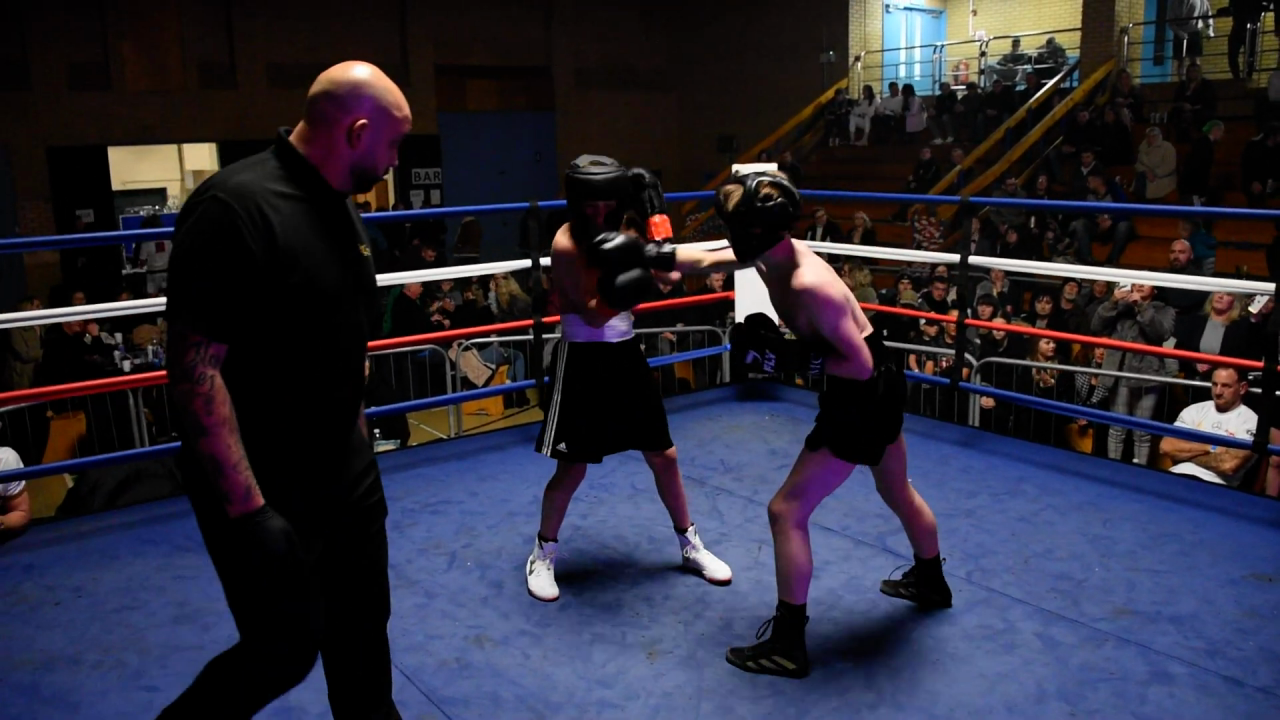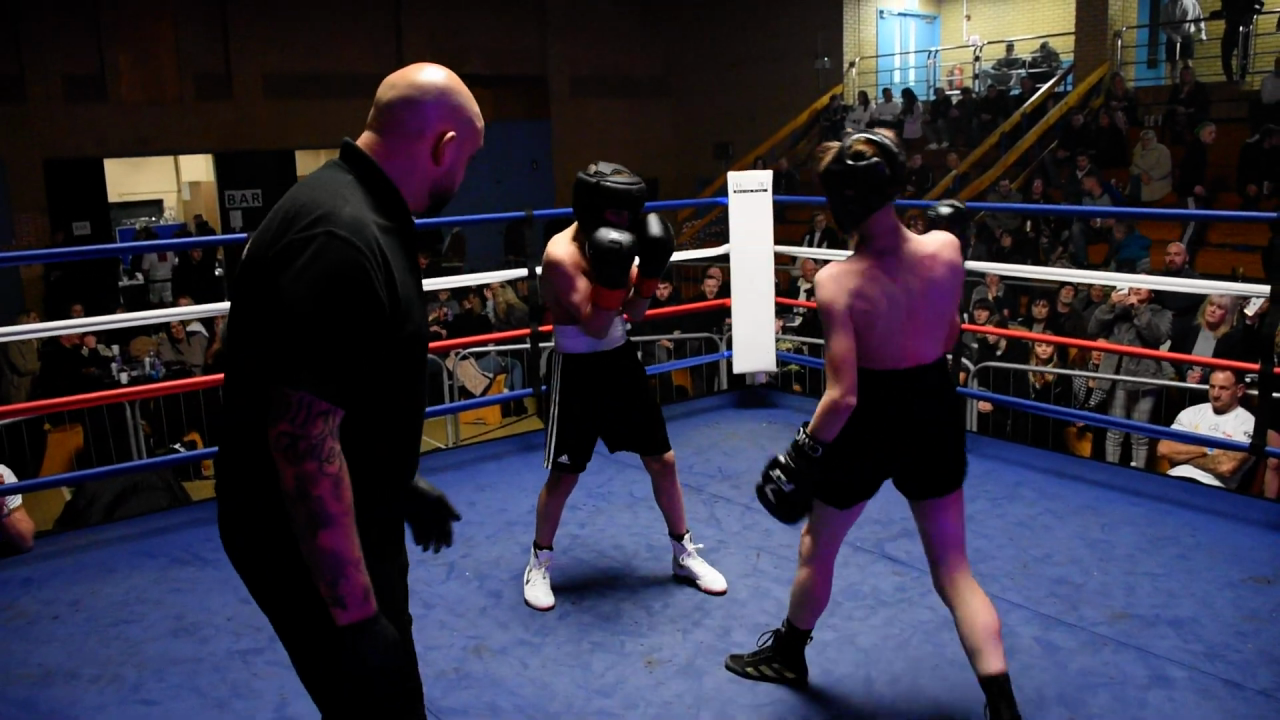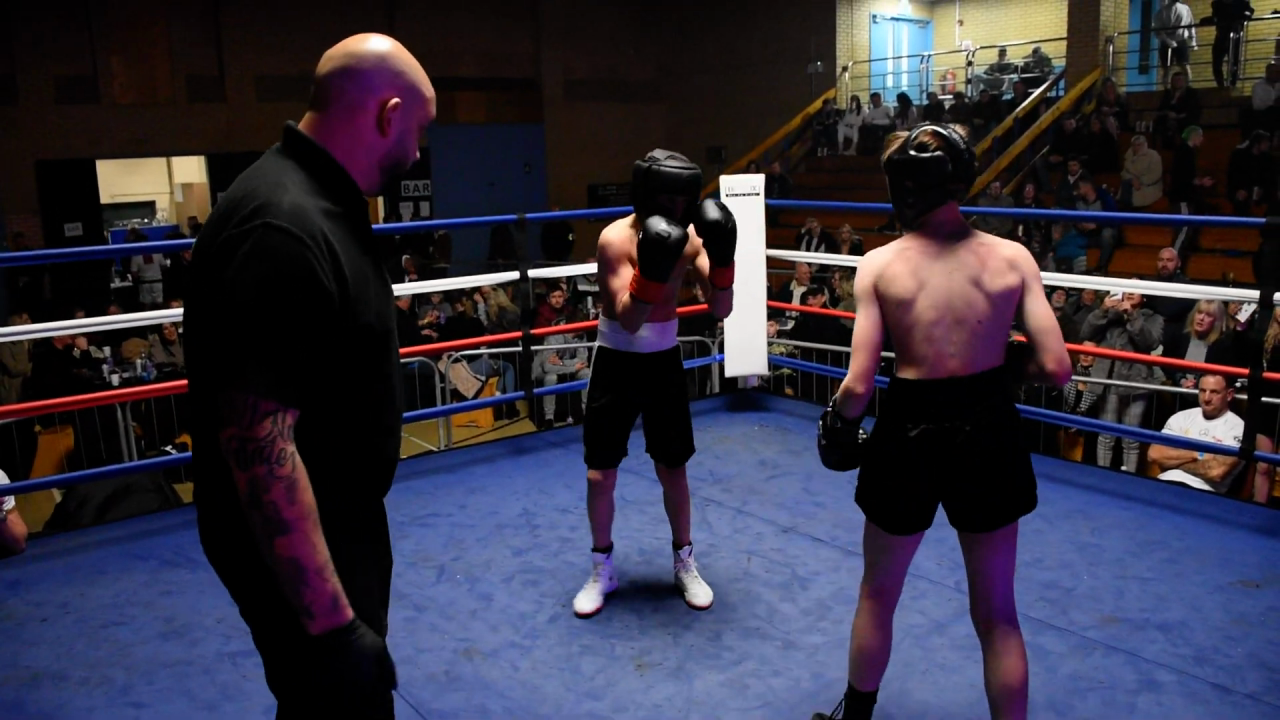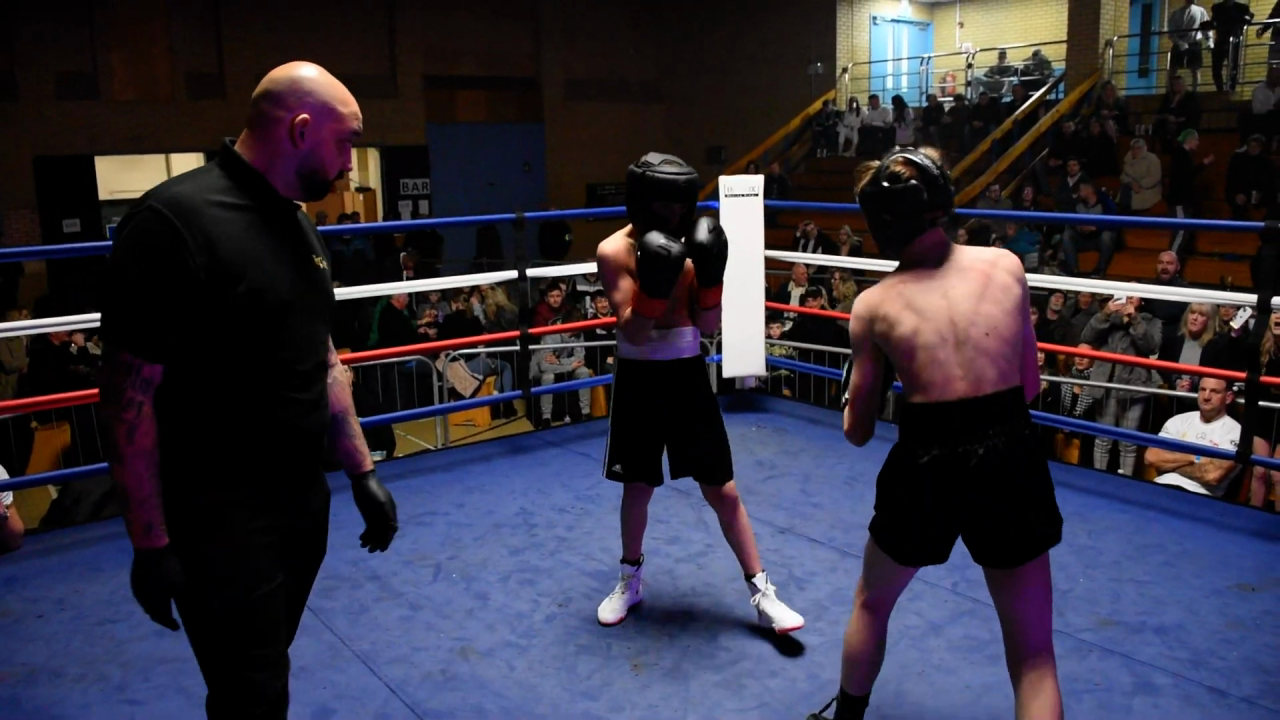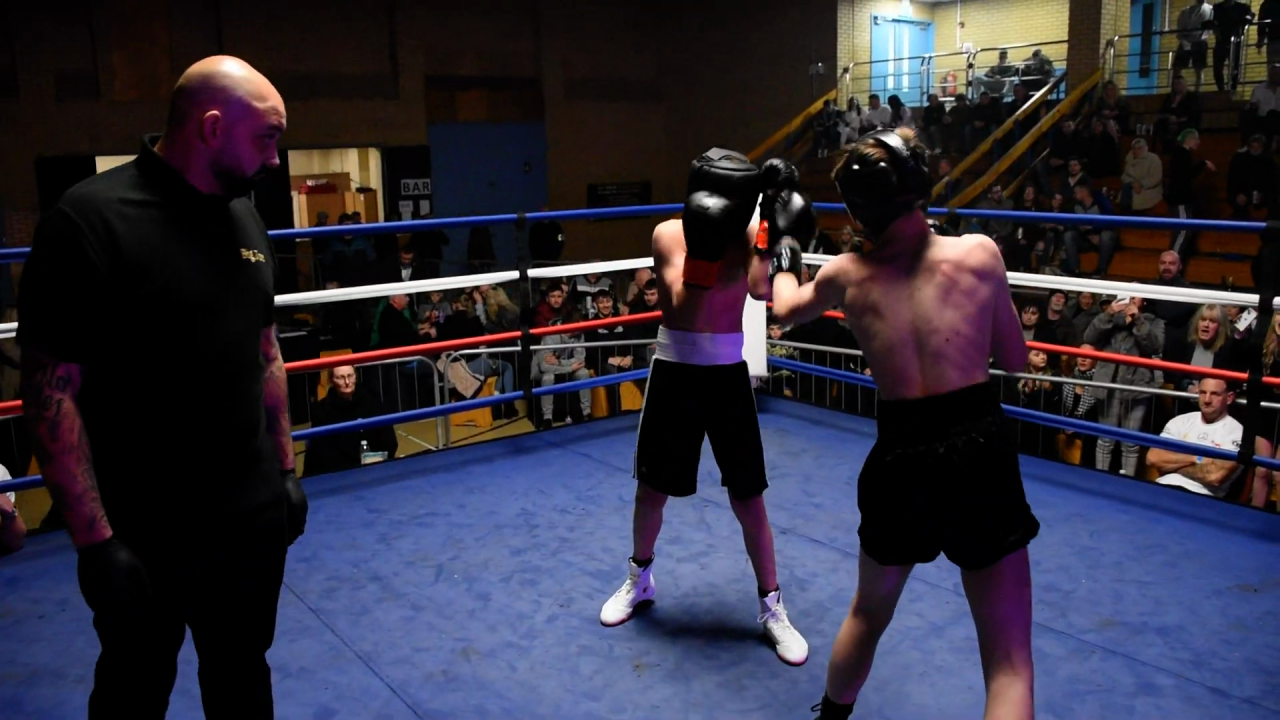
dt=0.5s
person 1, frame 1
left shoulder: (338, 209)
right shoulder: (236, 208)
right elbow: (196, 367)
left wrist: (359, 448)
right wrist: (247, 508)
left hip: (338, 464)
right hip: (259, 481)
left knee: (362, 623)
right knee: (284, 647)
person 1, frame 2
left shoulder: (362, 217)
right shoulder: (339, 238)
right elbow: (302, 436)
left wrist: (402, 487)
right wrist: (353, 614)
left hip: (357, 514)
right hip: (307, 536)
person 1, frame 3
left shoulder: (325, 210)
right shoulder: (281, 232)
right elbow: (258, 446)
right wrist: (330, 623)
left hip: (337, 522)
right hip: (302, 545)
person 1, frame 4
left shoulder: (294, 224)
right shoulder: (177, 220)
right elbow: (130, 391)
left wrist: (363, 472)
right wrist: (153, 545)
left hip: (299, 501)
right hip: (219, 513)
person 1, frame 5
left shoulder: (243, 217)
right shoulder: (92, 220)
right elbow: (50, 392)
left wrist: (286, 467)
right wrist: (95, 539)
left hip: (252, 502)
right hip: (146, 516)
person 2, frame 1
left shoulder: (806, 283)
right shoulder: (777, 253)
left elbow: (861, 366)
right elbow: (709, 261)
left wrist: (788, 356)
right wrist: (647, 253)
left hip: (865, 395)
right hip: (882, 388)
left knee: (787, 510)
right knee: (896, 490)
left ankle: (789, 642)
right ankle: (930, 581)
person 2, frame 2
left shoulder: (839, 282)
right shoulder: (945, 250)
left elbow: (843, 396)
right elbow: (947, 338)
left wrist: (798, 455)
left hip: (871, 424)
right hip: (934, 416)
left knee: (818, 548)
right knee: (955, 573)
left ankle: (787, 654)
person 2, frame 3
left shoulder: (880, 266)
right shoulder: (1012, 258)
left elbow: (858, 386)
right elbow: (1055, 369)
left wrist: (838, 422)
right wrist: (998, 365)
left hip: (910, 438)
right hip: (988, 437)
left knee: (878, 593)
right knee: (995, 612)
person 2, frame 4
left shoulder: (875, 305)
right shoulder: (1004, 266)
left elbow: (858, 430)
right elbow: (1030, 387)
left wrist: (851, 394)
left hip: (924, 465)
right hip: (1008, 461)
left knee: (872, 602)
right knee: (1032, 657)
person 2, frame 5
left shoulder: (847, 277)
right shoulder: (978, 256)
left elbow: (787, 307)
right elbow: (1016, 357)
left wrist: (785, 256)
left hip: (899, 465)
right hip: (980, 458)
left knee: (869, 614)
right knee: (1008, 666)
person 3, frame 1
left shoulder: (623, 226)
right shoulder: (565, 245)
right elbow: (594, 316)
left wrist: (654, 213)
left hip: (625, 352)
right hip: (581, 360)
left knee: (664, 455)
right knee: (571, 468)
left ankle: (691, 545)
right ankle: (543, 554)
person 3, frame 2
left shoulder: (617, 241)
right shoulder: (561, 254)
left elbow: (634, 315)
right elbow: (595, 327)
left wrist: (650, 270)
right wrist: (607, 277)
left hip: (620, 356)
right hip: (577, 366)
left knee: (662, 460)
right knee: (564, 474)
left ankle: (684, 553)
right ankle: (539, 563)
person 3, frame 3
left shoulder: (689, 237)
right shoulder: (615, 240)
left elbow: (722, 308)
right elbow: (628, 319)
left wrist: (723, 255)
right wrist: (651, 269)
left hip: (664, 363)
right hip: (616, 364)
left knee: (673, 472)
right knee: (601, 476)
left ankle: (684, 563)
right ankle: (602, 567)
person 3, frame 4
left shoulder: (693, 242)
right shoulder: (614, 251)
left elbow: (707, 326)
right elbow: (634, 334)
left wrist: (709, 274)
right wrist: (654, 284)
left hip: (687, 375)
right hip: (639, 378)
left knee: (723, 491)
right knee: (636, 489)
left ankle: (761, 592)
right ankle: (629, 580)
person 3, frame 5
left shoulder: (749, 233)
right shoulder: (670, 236)
left elbow: (761, 289)
right elbow: (687, 315)
right wrist: (703, 251)
left hip: (728, 378)
right hip: (675, 377)
left knee: (750, 500)
right knee: (653, 491)
left ankle: (772, 609)
right ankle: (638, 580)
